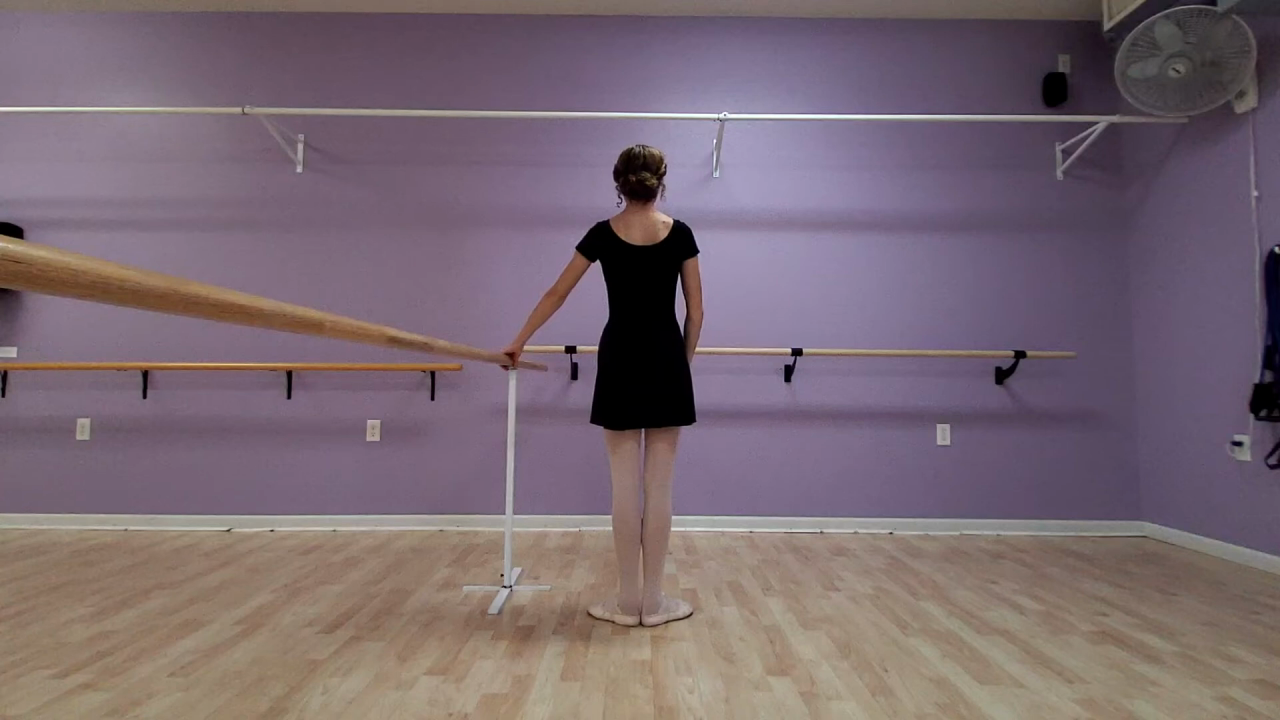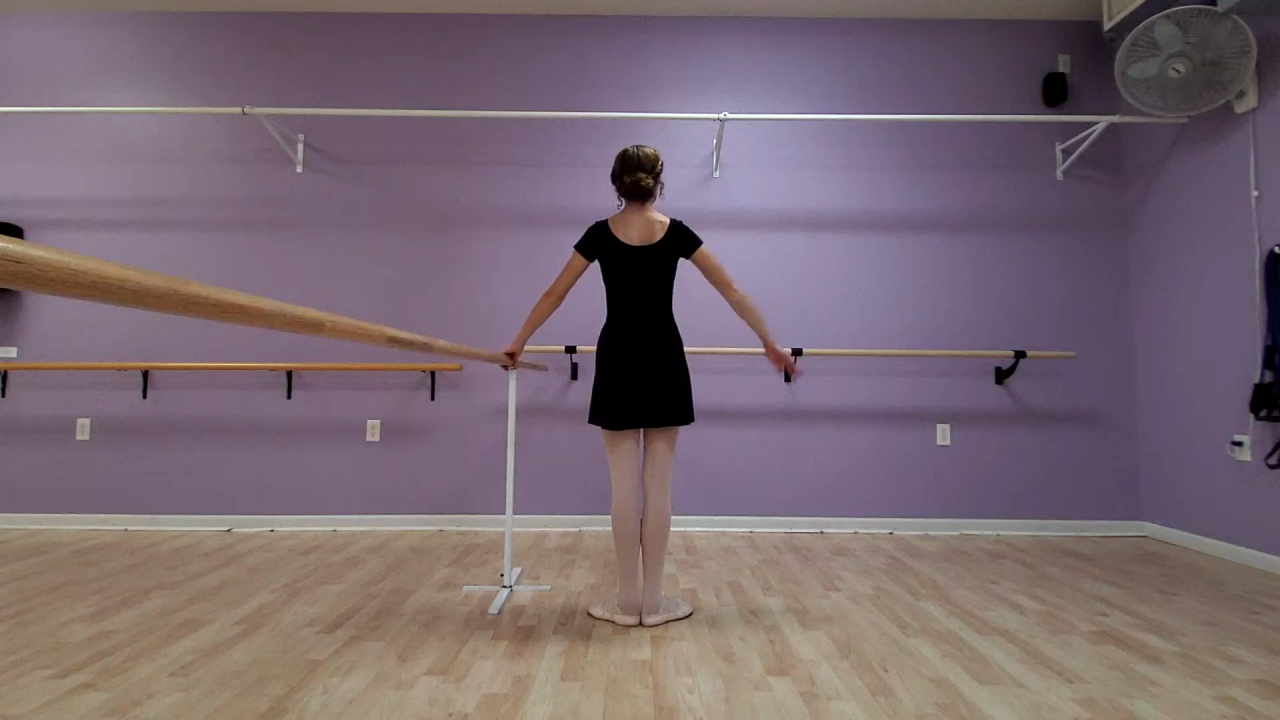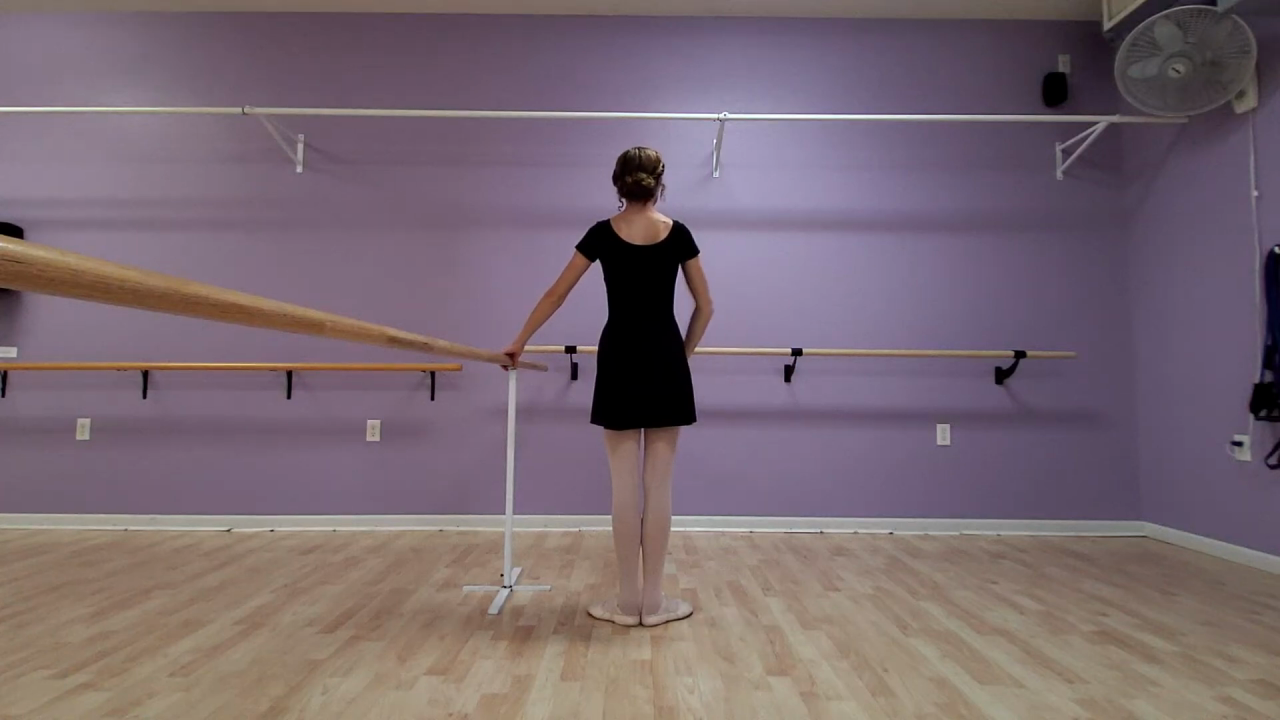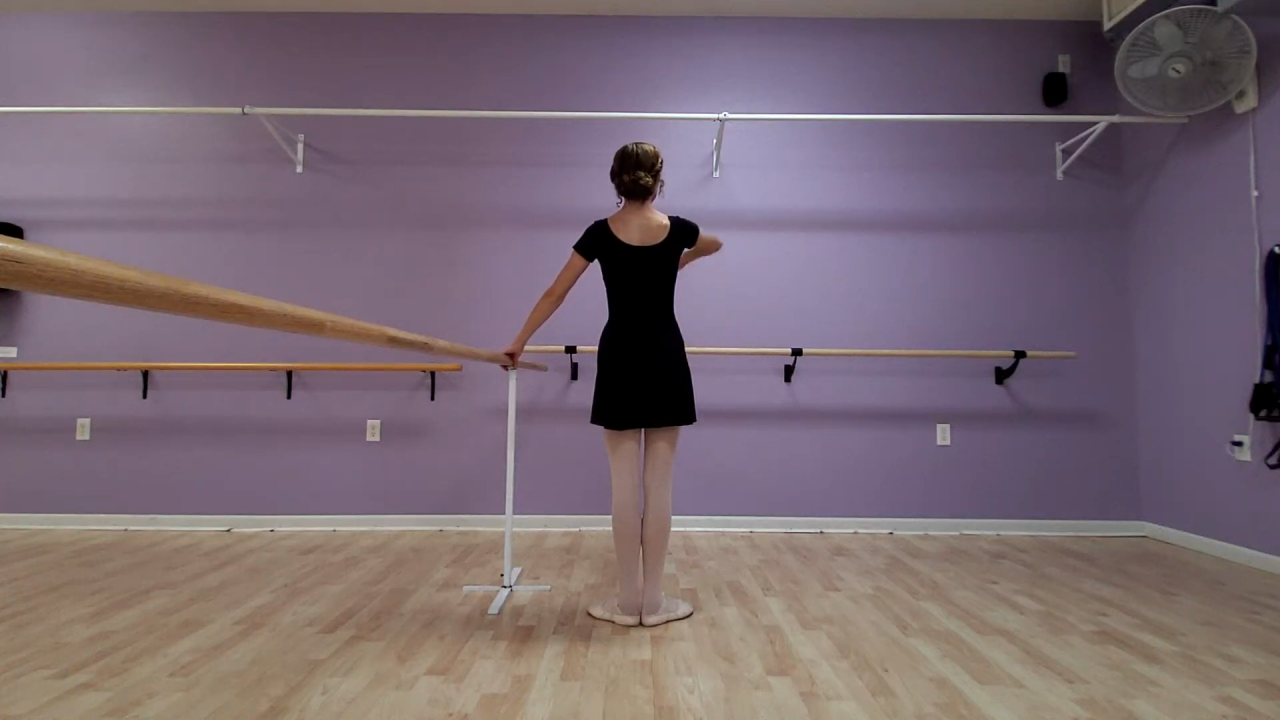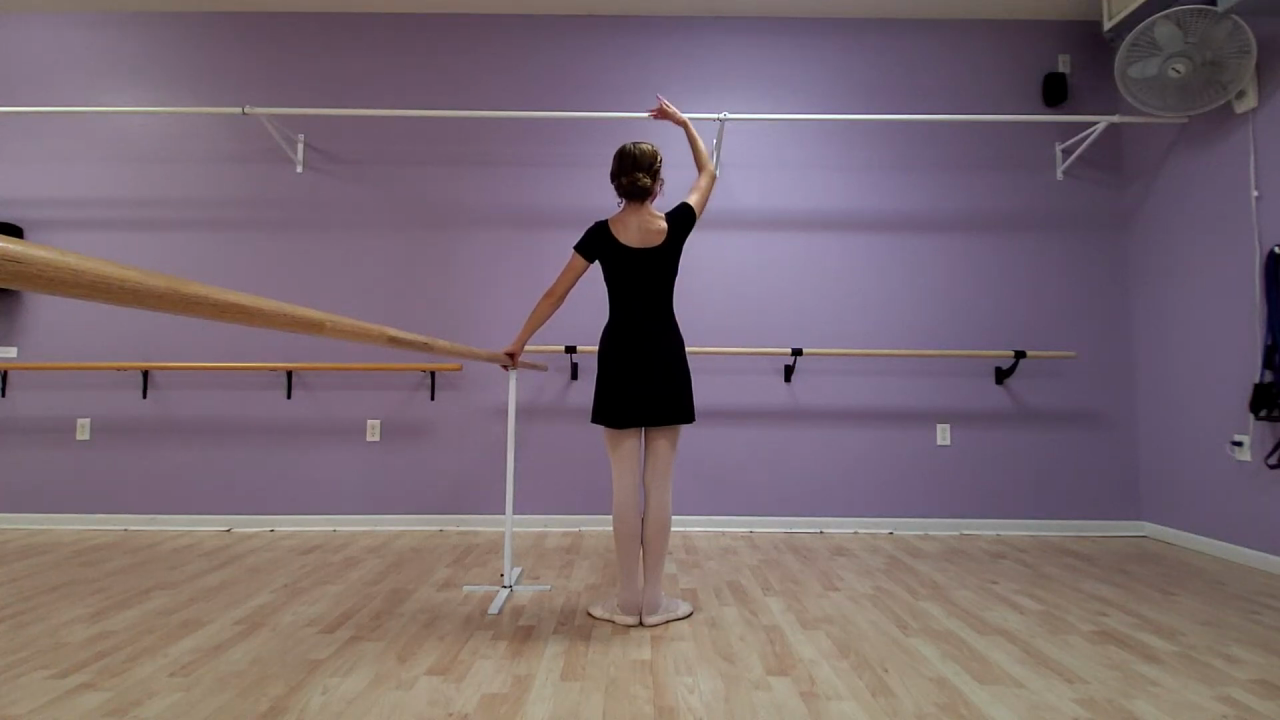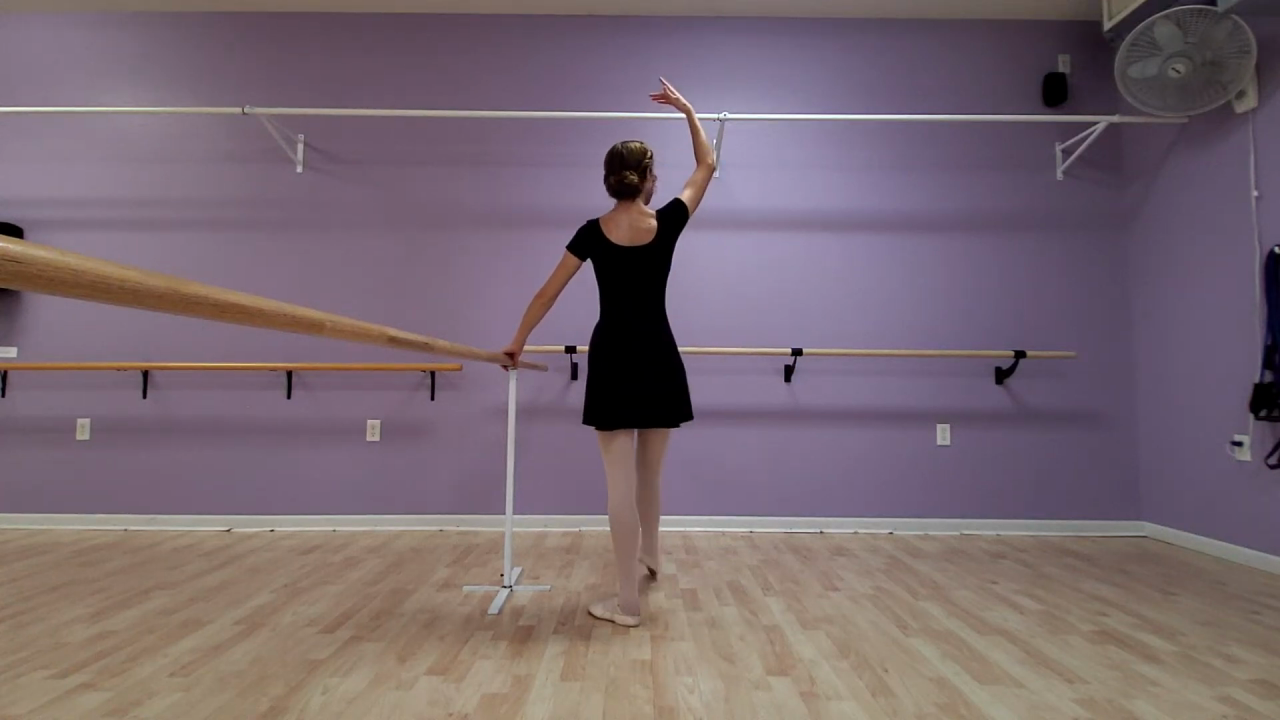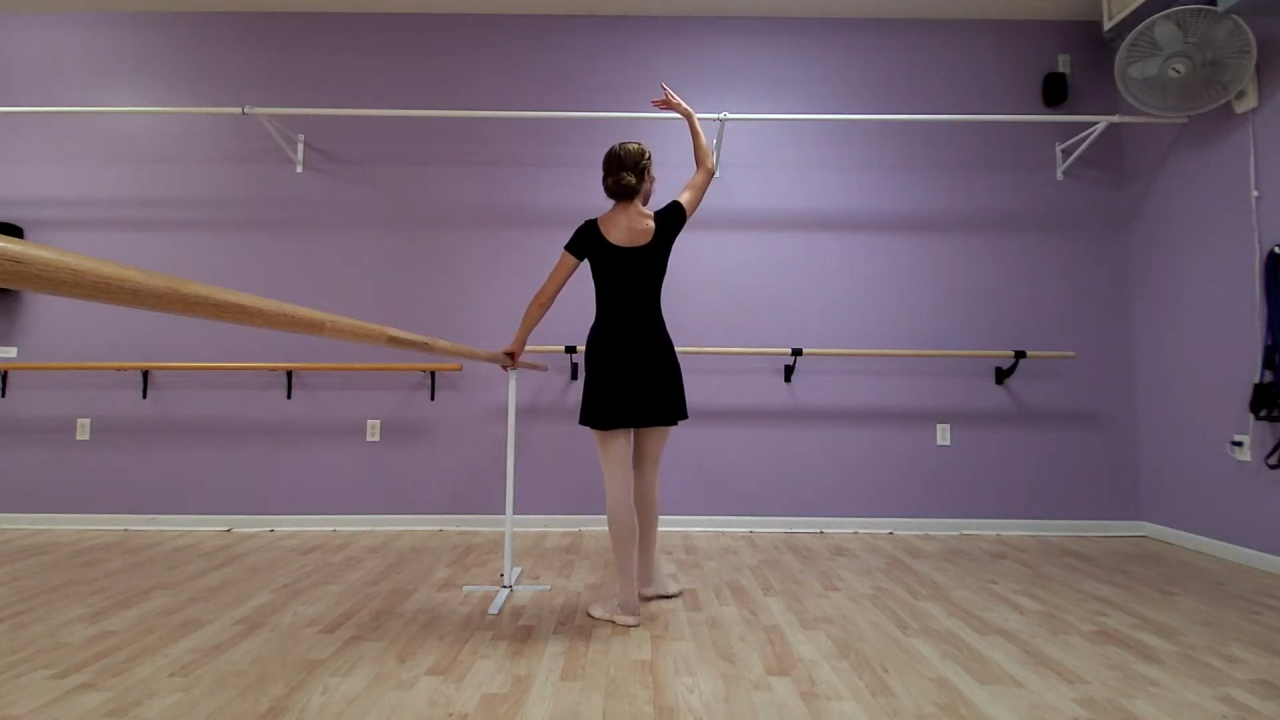
dt=0.7s
person 1, frame 1
left shoulder: (603, 234)
right shoulder: (679, 234)
left elbow: (555, 295)
right elbow: (695, 313)
left wrist: (517, 343)
right wrist: (681, 363)
left hip: (620, 360)
right hip: (665, 359)
left knee: (625, 484)
right knee: (659, 485)
left ankle: (627, 600)
right ankle: (652, 600)
person 1, frame 2
left shoulder: (601, 234)
right shoulder: (677, 233)
left elbow: (555, 294)
right elbow: (729, 290)
left wrist: (518, 343)
right wrist: (769, 343)
left hip: (618, 360)
right hip: (663, 359)
left knee: (623, 485)
right knee: (657, 485)
left ankle: (628, 600)
right ankle: (653, 599)
person 1, frame 3
left shoulder: (602, 233)
right shoulder: (678, 234)
left elbow: (556, 295)
right elbow: (704, 307)
left wrist: (519, 343)
left hip: (619, 360)
right hip: (664, 359)
left knee: (625, 485)
right knee: (659, 484)
left ankle: (628, 600)
right ankle: (653, 600)
person 1, frame 4
left shoulder: (601, 233)
right shoulder: (676, 229)
left elbow: (554, 294)
right elbow: (714, 244)
left wrist: (518, 343)
left hip: (620, 360)
right hip: (665, 359)
left knee: (625, 485)
right knee: (658, 485)
left ankle: (628, 600)
right ankle: (653, 600)
person 1, frame 5
left shoulder: (602, 234)
right shoulder: (676, 226)
left elbow: (555, 295)
right elbow: (708, 174)
left wrist: (520, 342)
right wrist: (682, 122)
left hip: (620, 362)
right hip: (665, 361)
left knee: (625, 484)
right knee: (659, 483)
left ankle: (628, 600)
right ankle: (653, 599)
person 1, frame 6
left shoulder: (593, 233)
right shoulder: (667, 223)
left elbow: (546, 295)
right elbow: (706, 165)
left wrist: (516, 343)
right wrist: (687, 109)
left hip: (611, 359)
right hip: (657, 358)
left knee: (620, 481)
right knee: (648, 475)
left ankle: (627, 599)
right ankle: (648, 558)
person 1, frame 7
left shoulder: (591, 233)
right shoulder: (664, 224)
left elbow: (545, 295)
right elbow: (706, 168)
left wrist: (518, 343)
right wrist: (689, 114)
left hip: (608, 358)
right hip: (654, 357)
left knee: (618, 480)
right knee: (646, 476)
left ankle: (626, 599)
right ankle: (649, 575)
